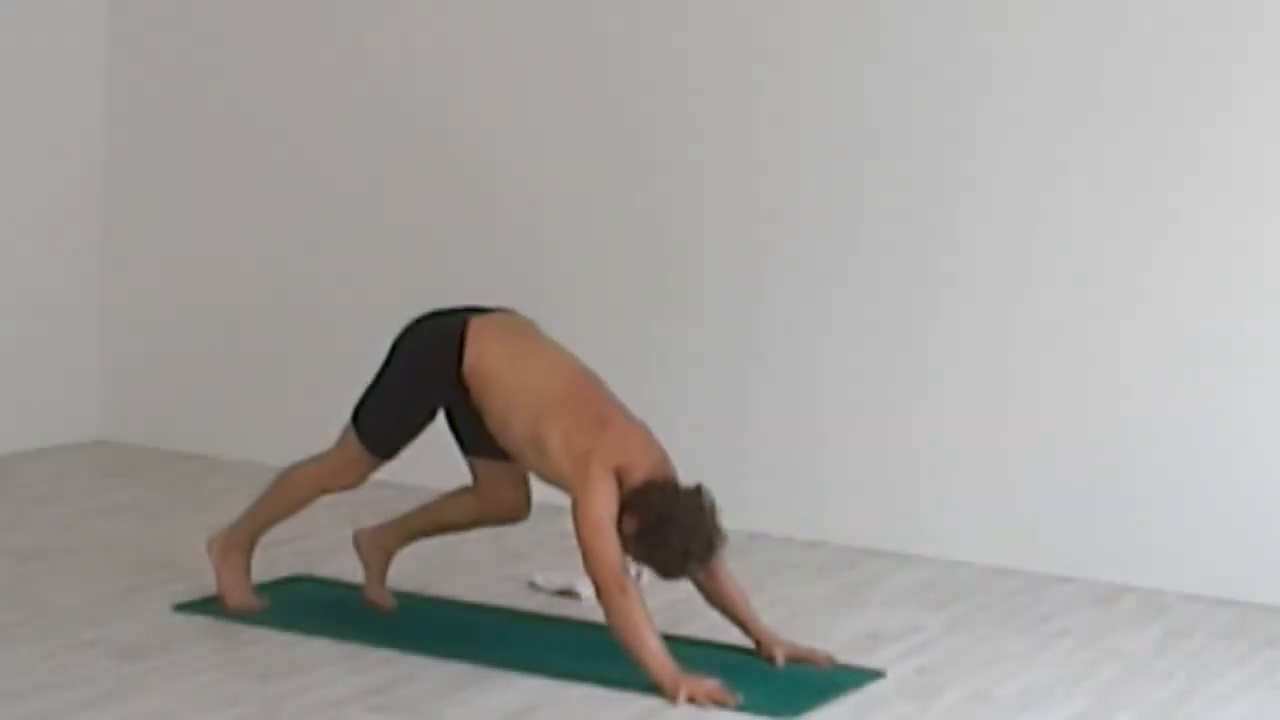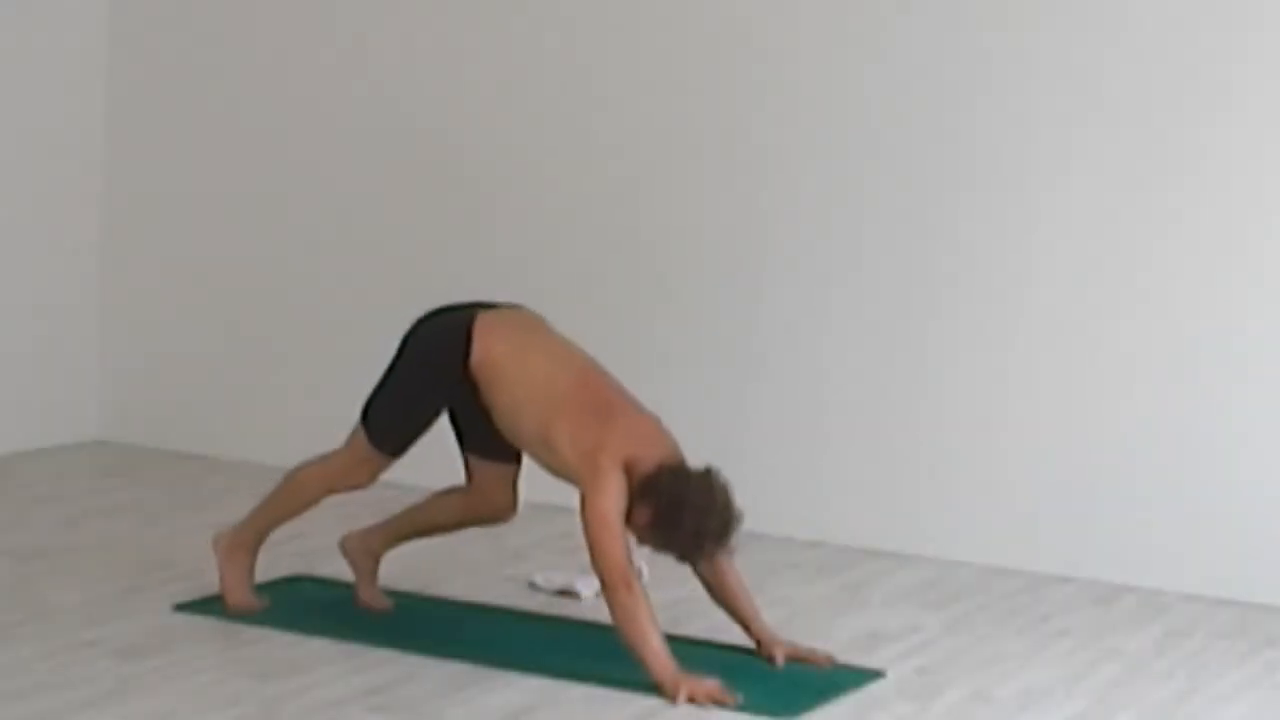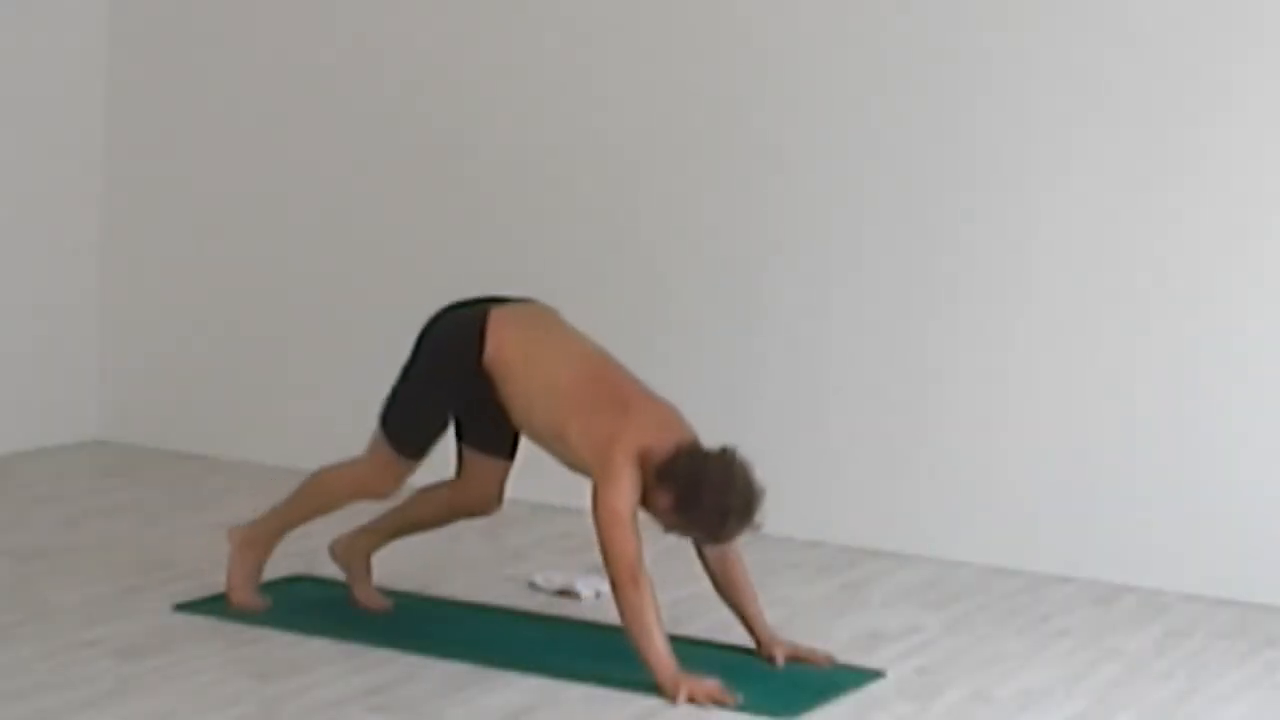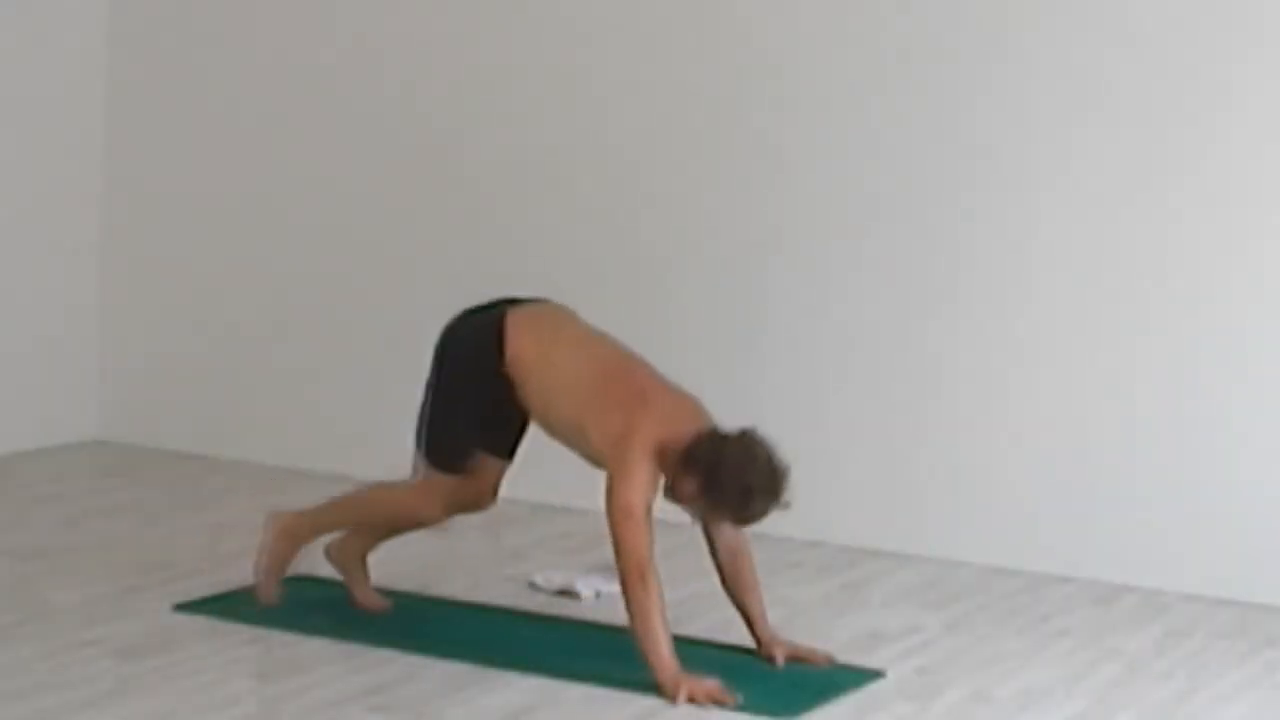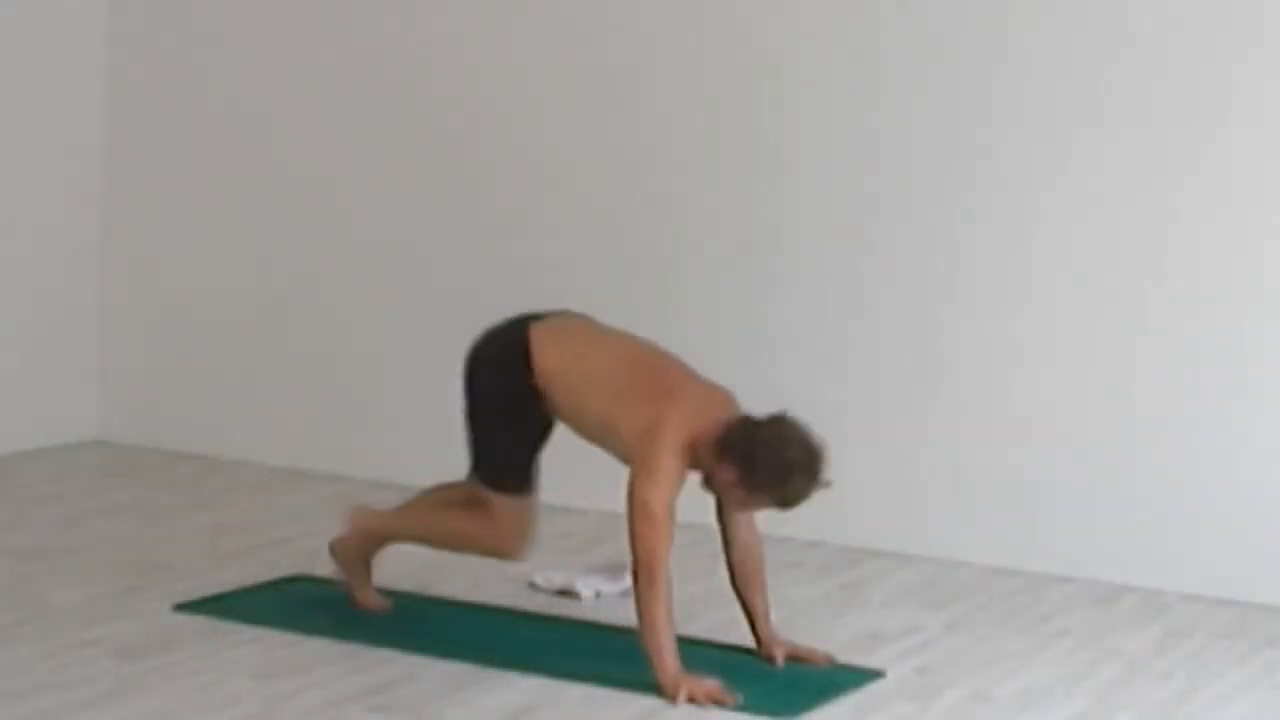
dt=0.2s
person 1, frame 1
left shoulder: (654, 468)
right shoulder: (597, 475)
left elbow: (704, 555)
right elbow: (614, 587)
left wrist: (763, 635)
right wrist: (672, 678)
left hip: (488, 342)
right hip: (443, 349)
left knee: (508, 503)
right knee: (346, 468)
left ankle: (384, 542)
right ankle: (233, 543)
person 1, frame 2
left shoulder: (664, 457)
right shoulder: (608, 469)
left elbow: (709, 551)
right elbow: (620, 583)
left wrist: (765, 636)
right wrist: (671, 678)
left hip: (497, 338)
right hip: (452, 345)
left knee: (494, 504)
right knee: (356, 467)
left ankle: (370, 546)
right ankle: (239, 542)
person 1, frame 3
left shoulder: (681, 447)
right shoulder: (622, 462)
left elbow: (718, 547)
right elbow: (628, 577)
left wrist: (765, 635)
right wrist: (671, 677)
left hip: (510, 332)
right hip: (465, 341)
left knee: (480, 495)
right knee: (381, 475)
left ankle: (358, 547)
right ankle: (255, 538)
person 1, frame 4
left shoulder: (702, 436)
right shoulder: (639, 452)
left elbow: (729, 541)
right elbow: (637, 572)
left wrist: (766, 635)
right wrist: (671, 676)
left hip: (526, 332)
right hip: (482, 345)
left knee: (476, 491)
right knee: (432, 501)
left ankle: (352, 549)
right ankle: (292, 530)
person 1, frame 5
left shoulder: (732, 428)
right shoulder: (667, 447)
left elbow: (742, 537)
right elbow: (651, 569)
left wrist: (767, 635)
right wrist: (672, 676)
left hip: (550, 346)
right hip: (509, 362)
left knee: (485, 495)
right knee: (507, 537)
left ankle: (359, 549)
right ankle: (366, 532)
